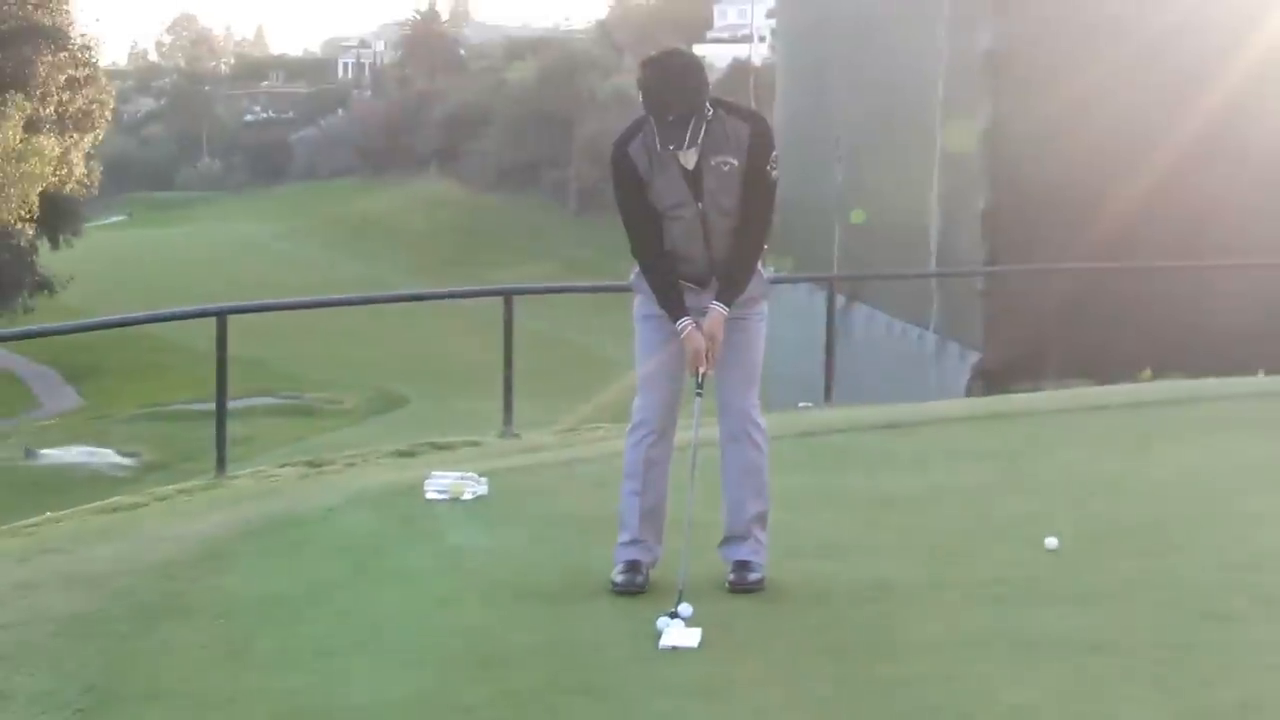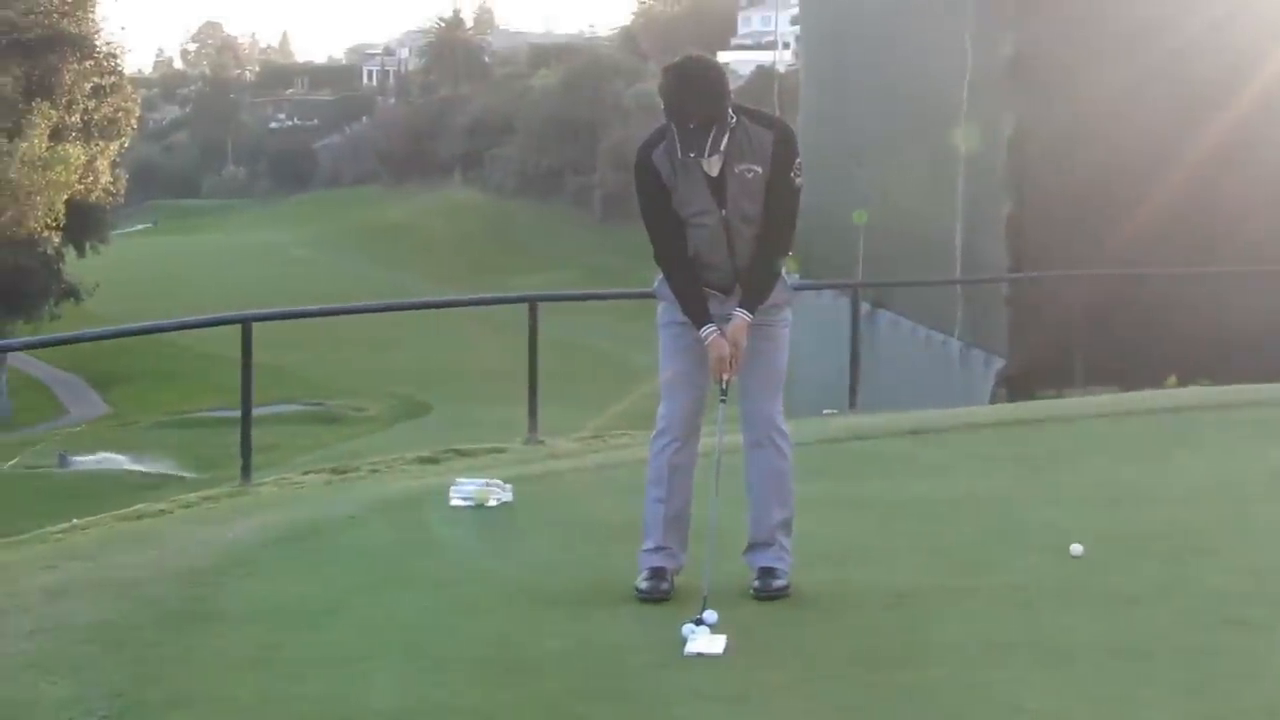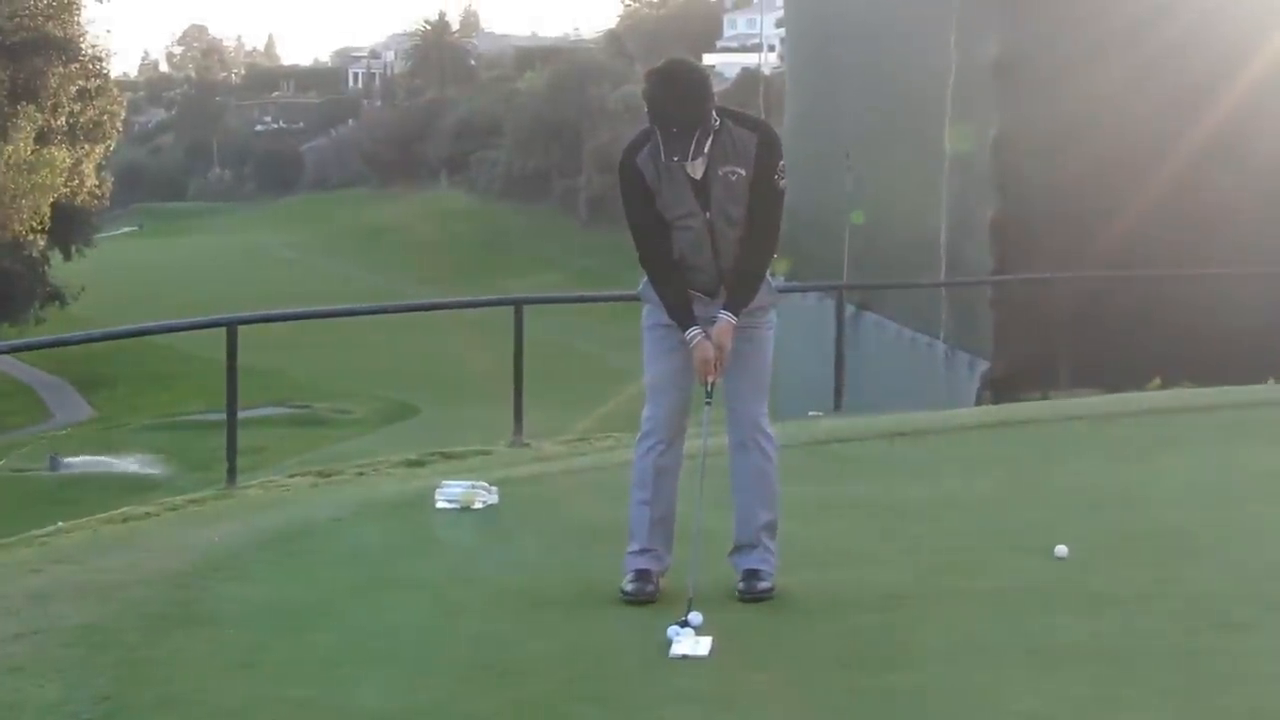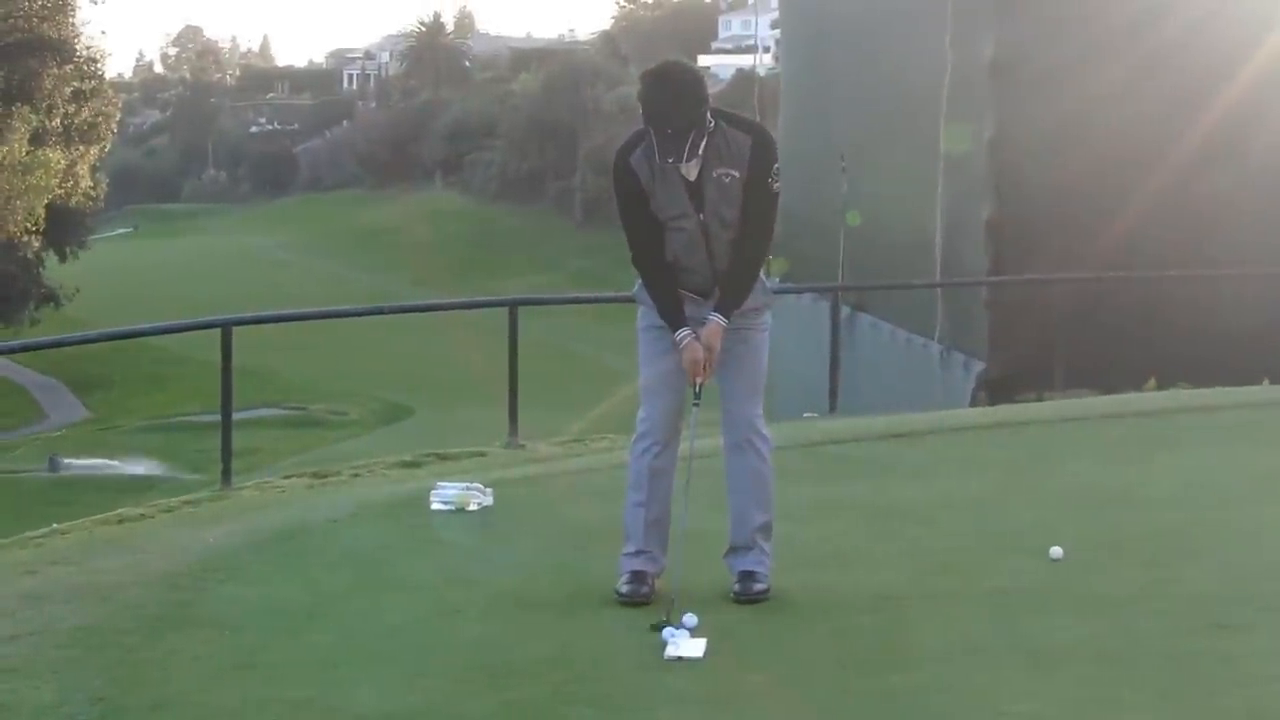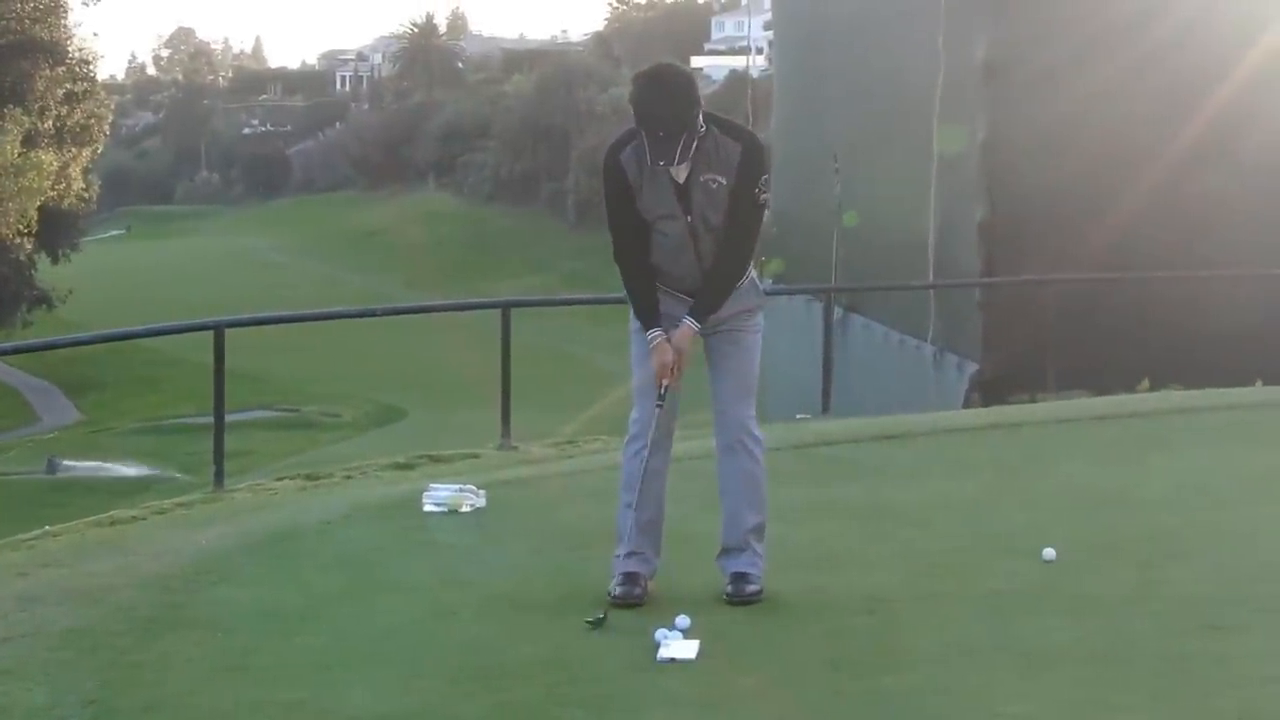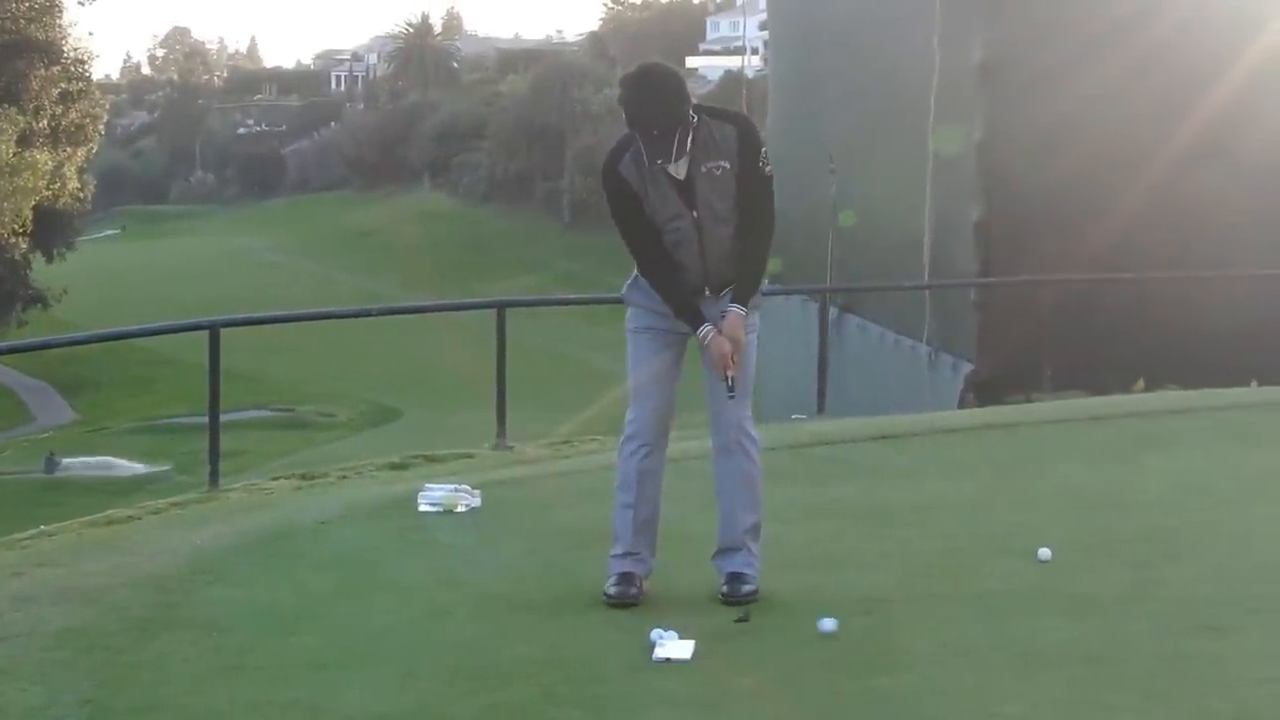
dt=0.5s
person 1, frame 1
left shoulder: (750, 132)
right shoulder: (630, 149)
left elbow: (755, 227)
right elbow: (645, 244)
left wrist: (720, 308)
right wrist: (684, 322)
left hip: (737, 287)
right hip: (664, 290)
left knee: (742, 417)
right knee: (650, 417)
left ankle: (746, 551)
right ankle: (634, 552)
person 1, frame 2
left shoulder: (774, 139)
right shoulder: (654, 155)
left elbow: (779, 235)
right elbow: (668, 251)
left wrist: (743, 315)
right wrist: (708, 329)
left hip: (760, 295)
right hip: (687, 298)
left knee: (766, 424)
right knee: (674, 424)
left ankle: (771, 557)
right ankle: (659, 558)
person 1, frame 3
left shoulder: (758, 141)
right shoulder: (638, 159)
left elbow: (764, 238)
right elbow: (653, 254)
left wrist: (728, 317)
right wrist: (692, 331)
left hip: (746, 297)
right hip: (672, 299)
left knee: (751, 425)
right knee: (660, 425)
left ankle: (757, 559)
right ankle: (644, 560)
person 1, frame 4
left shoulder: (753, 143)
right shoulder: (632, 160)
left elbow: (756, 240)
right elbow: (646, 255)
left wrist: (719, 320)
right wrist: (682, 333)
left hip: (740, 299)
right hip: (666, 301)
left knee: (746, 426)
right knee: (654, 427)
left ankle: (751, 561)
right ankle: (640, 562)
person 1, frame 5
left shoulder: (743, 150)
right shoulder: (622, 158)
left elbow: (738, 247)
right elbow: (629, 254)
left wrist: (692, 325)
right wrist: (655, 333)
left hip: (730, 299)
right hip: (657, 300)
left knee: (739, 427)
right knee: (646, 428)
left ankle: (744, 562)
right ankle: (633, 562)
person 1, frame 6
left shoulder: (737, 134)
right shoulder: (621, 166)
left elbow: (759, 225)
right elbow: (650, 258)
left wrist: (737, 310)
right wrist: (702, 330)
left hip: (731, 297)
right hip: (658, 301)
left knee: (736, 427)
right knee: (644, 428)
left ankle: (740, 562)
right ankle: (629, 563)
